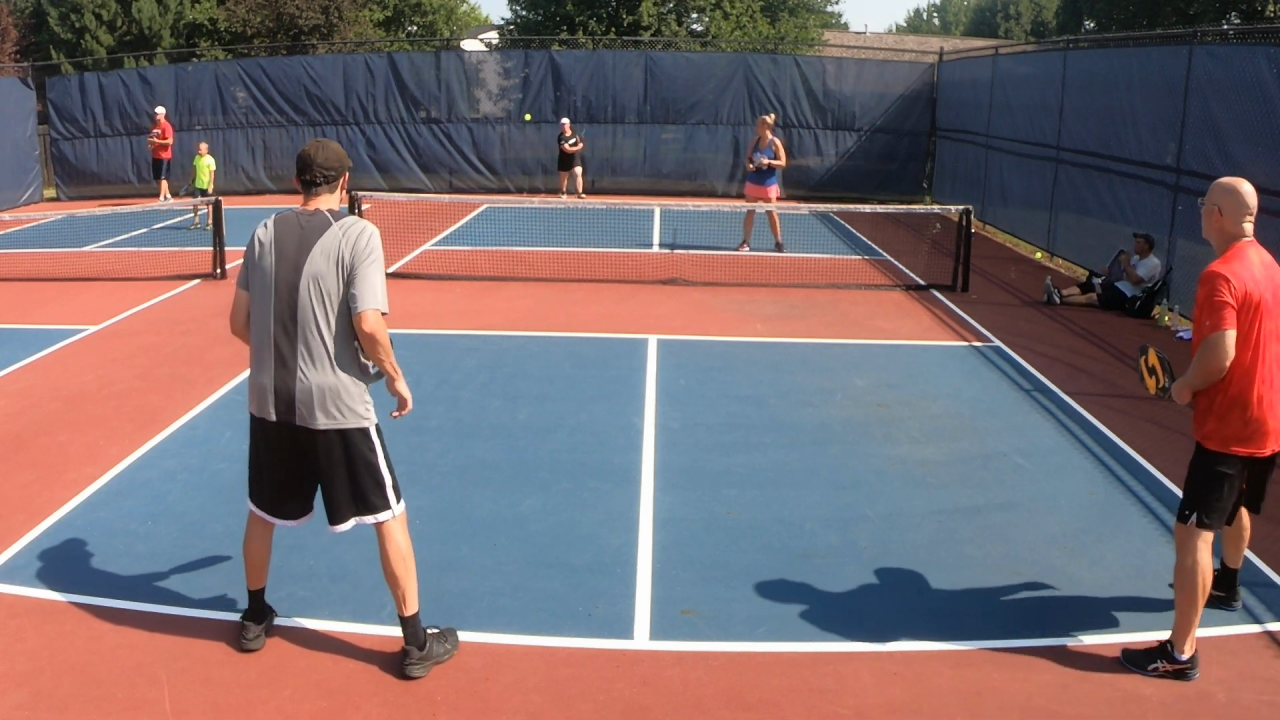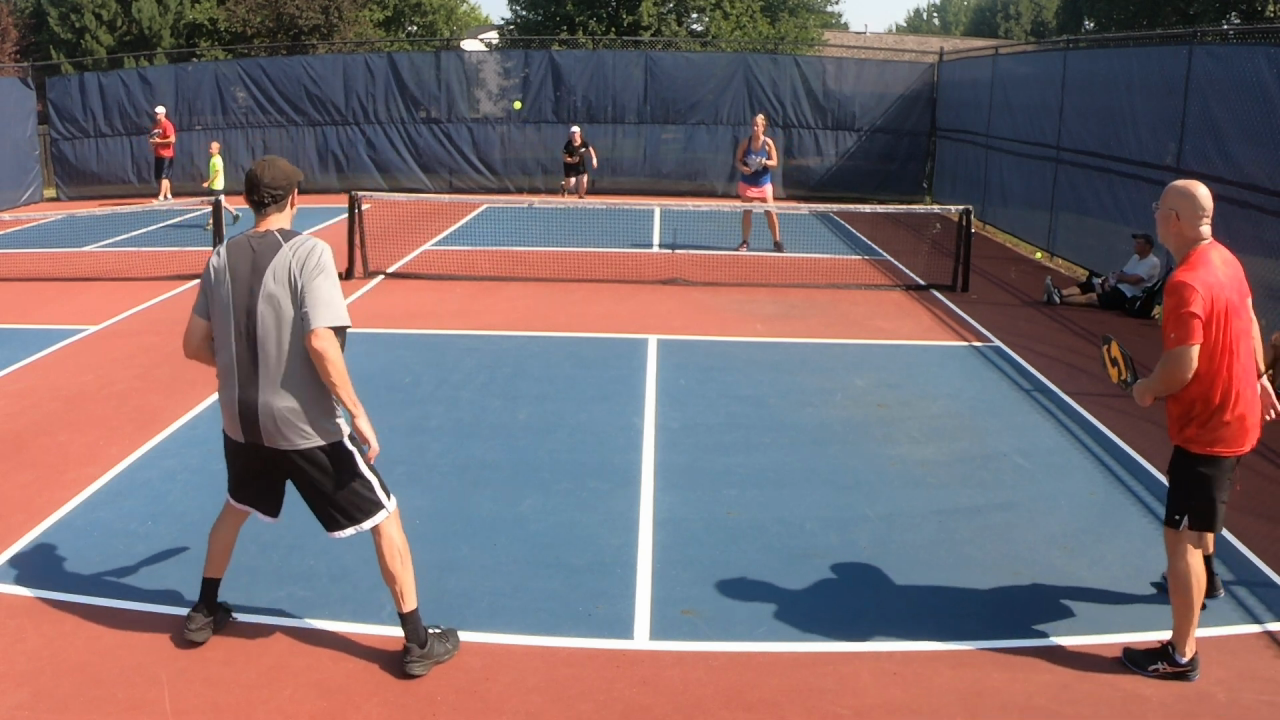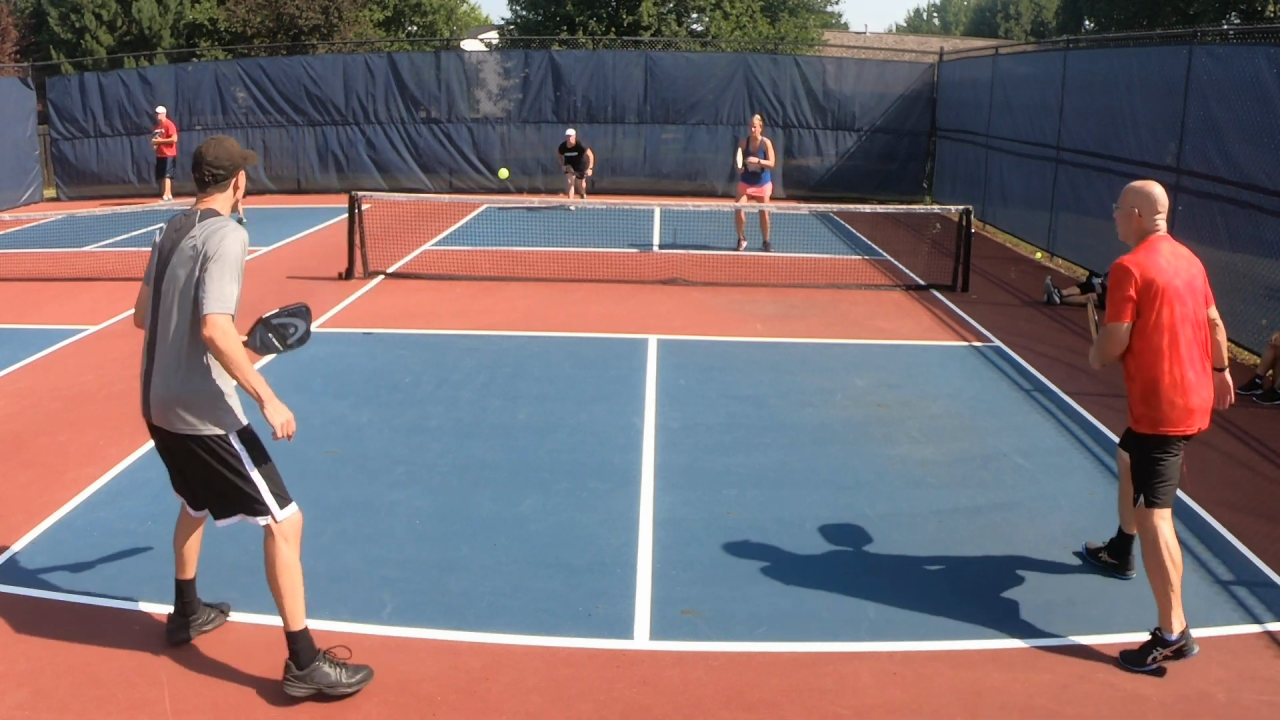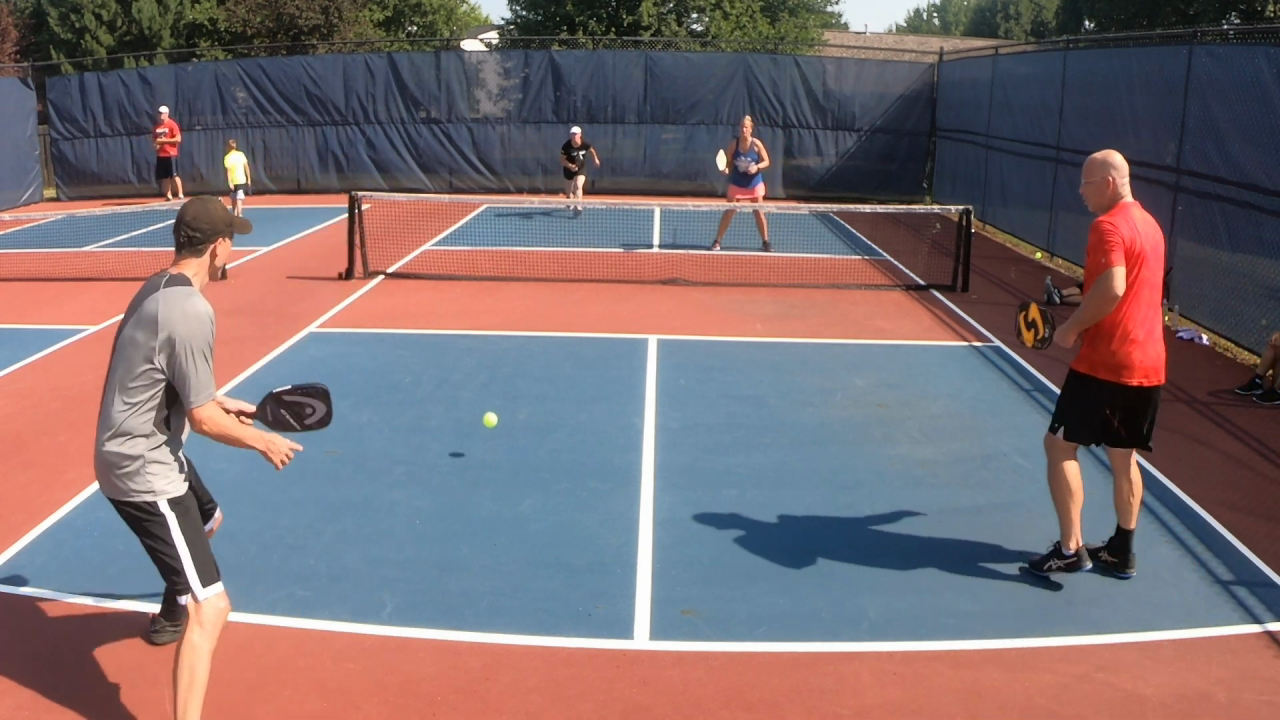
dt=0.3s
person 1, frame 1
left shoulder: (265, 233)
right shoulder: (358, 234)
left elbow: (239, 322)
right elbow: (368, 326)
right wrist: (396, 378)
left hip: (270, 401)
right hip: (338, 404)
left knee: (262, 512)
right knee: (390, 518)
left ankle: (254, 618)
right ankle: (416, 642)
person 1, frame 2
left shoulder: (220, 259)
right shoulder: (309, 253)
left elbow: (194, 347)
right elbow: (320, 342)
right wrist: (359, 415)
left hip: (242, 420)
right hip: (304, 425)
left knee: (237, 504)
right knee: (383, 519)
left ankle: (204, 611)
right ankle: (418, 641)
person 1, frame 3
left shoulder: (170, 231)
right shoulder: (227, 236)
left elbow: (144, 317)
right elbow: (215, 329)
right wrist: (267, 398)
left hip: (160, 404)
right hip: (202, 409)
left knee: (196, 505)
right knee: (284, 522)
left ankle: (186, 613)
right ankle: (303, 662)
person 1, frame 4
left shoulder: (160, 289)
right shoulder: (191, 313)
right elbow: (203, 419)
left wrist: (229, 404)
right wrist: (264, 443)
left hip: (140, 455)
right hip: (142, 472)
left knee: (203, 522)
right knee: (210, 613)
left ankle: (178, 607)
person 2, frame 1
left shoulder: (1221, 274)
left elbow: (1218, 356)
left wrist: (1185, 386)
left hip: (1229, 427)
left knee: (1193, 533)
right knee: (1234, 505)
left ankle: (1181, 651)
right ankle: (1226, 583)
person 2, frame 2
left shoulder: (1185, 282)
right shoulder: (1227, 261)
left elbow: (1182, 367)
left wrist: (1147, 389)
left hip: (1209, 426)
left knee: (1182, 536)
right knee: (1197, 516)
left ankle: (1182, 654)
right ankle: (1197, 577)
person 2, frame 3
left shoulder: (1129, 267)
right shoulder: (1188, 260)
left elbow: (1114, 343)
right elbow: (1213, 321)
left wrist: (1095, 356)
right wrist: (1220, 370)
left hip: (1160, 406)
right hip: (1193, 398)
left knee: (1153, 515)
right knee: (1129, 460)
left ankle: (1173, 633)
right ankle: (1120, 551)
person 2, frame 4
left shoulder: (1108, 225)
right shoulder: (1149, 224)
left elbow: (1113, 288)
left wrist: (1073, 327)
left hip: (1104, 363)
right hip: (1149, 364)
left knee: (1059, 446)
right knee: (1123, 455)
left ankle: (1070, 548)
right ankle: (1122, 548)
